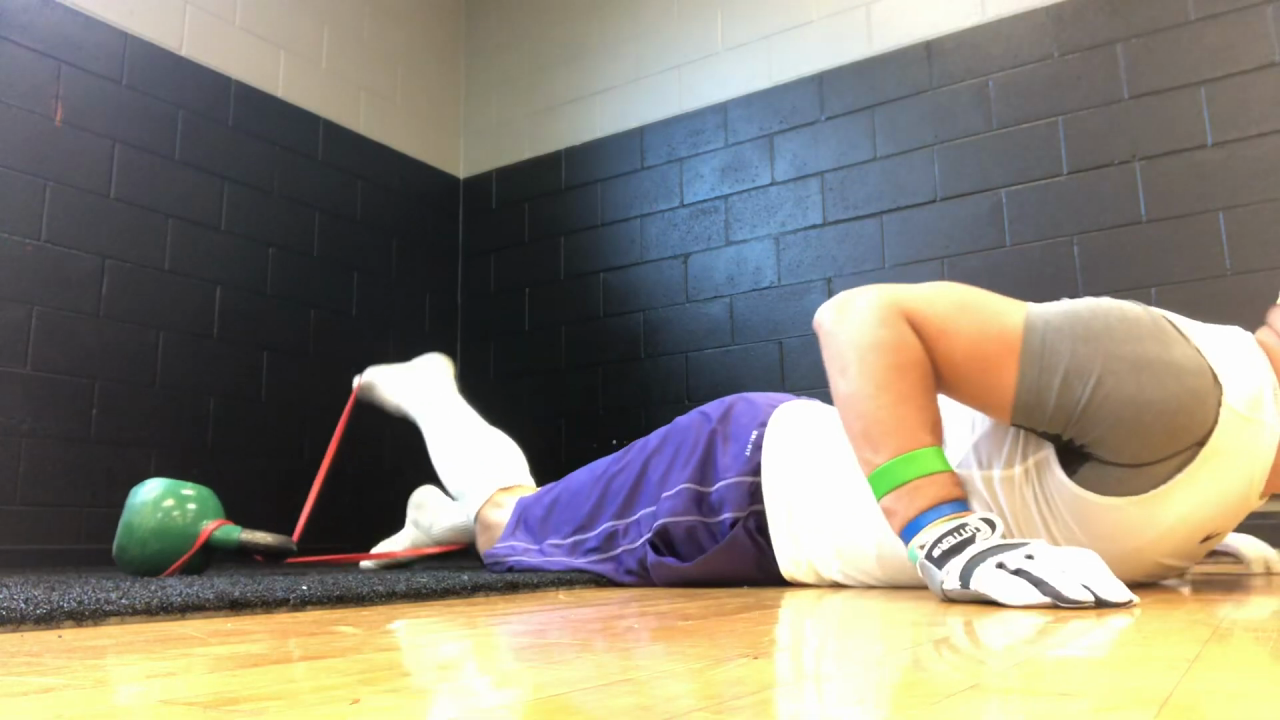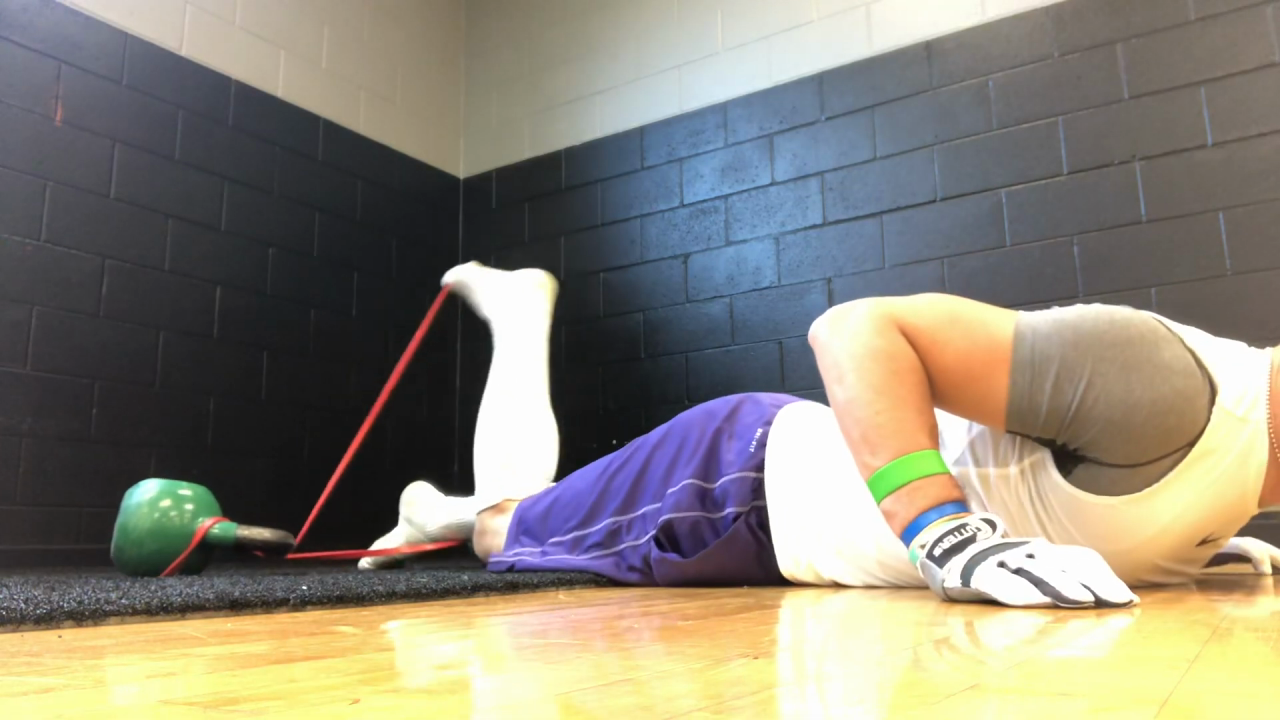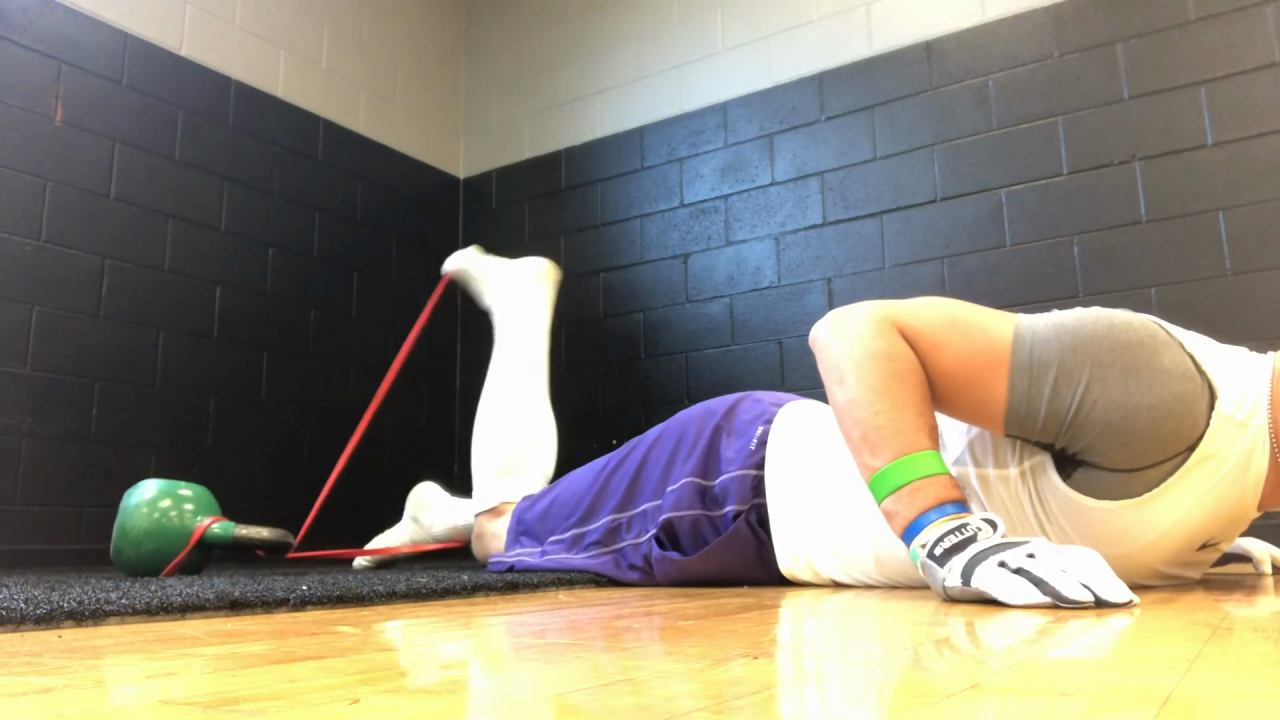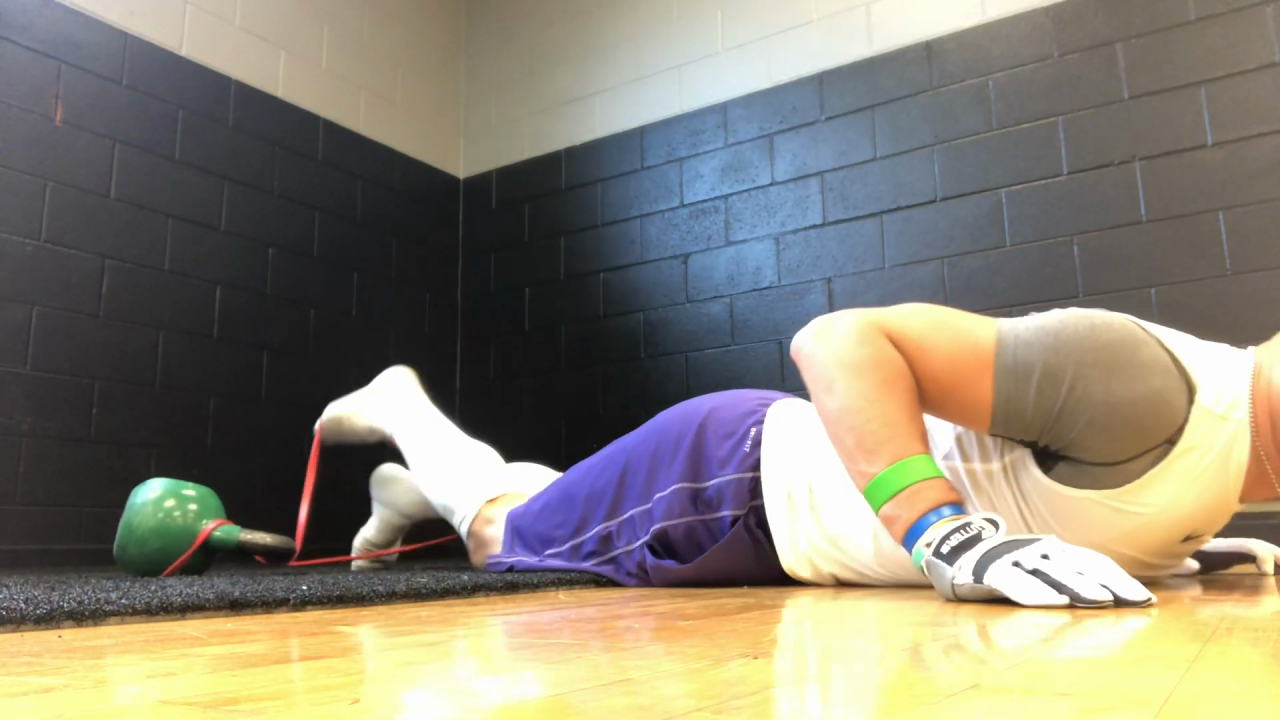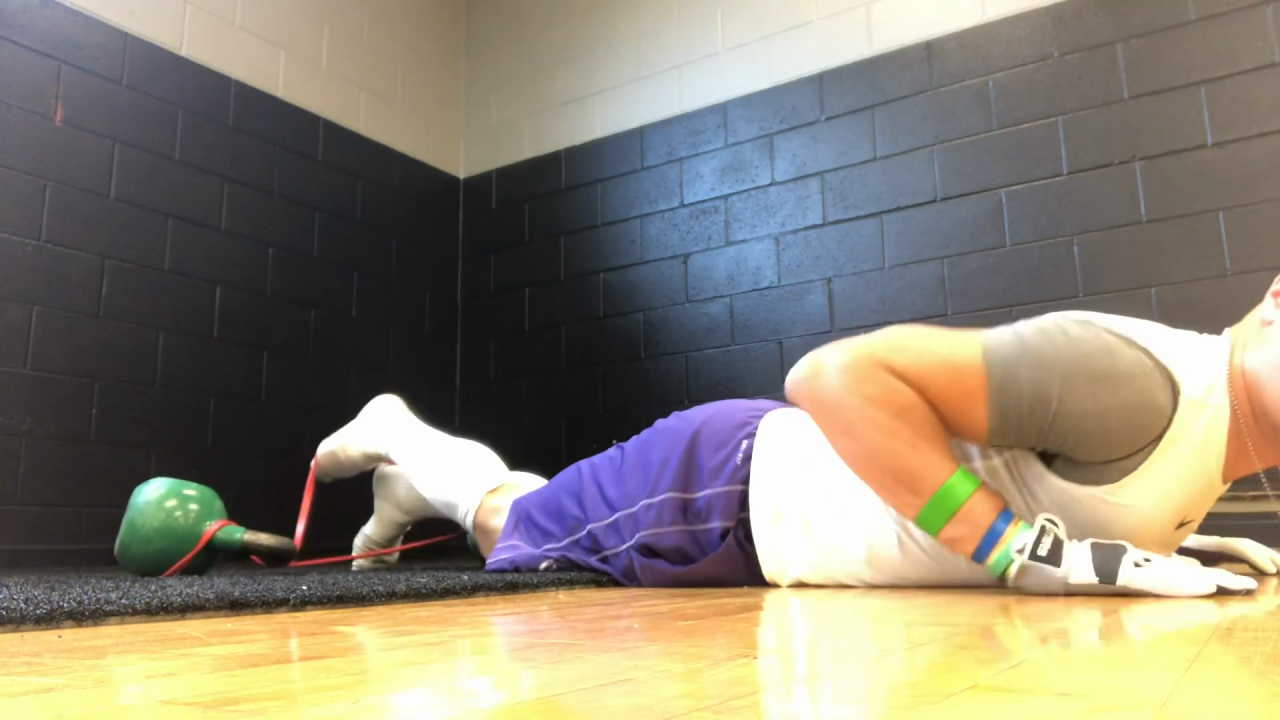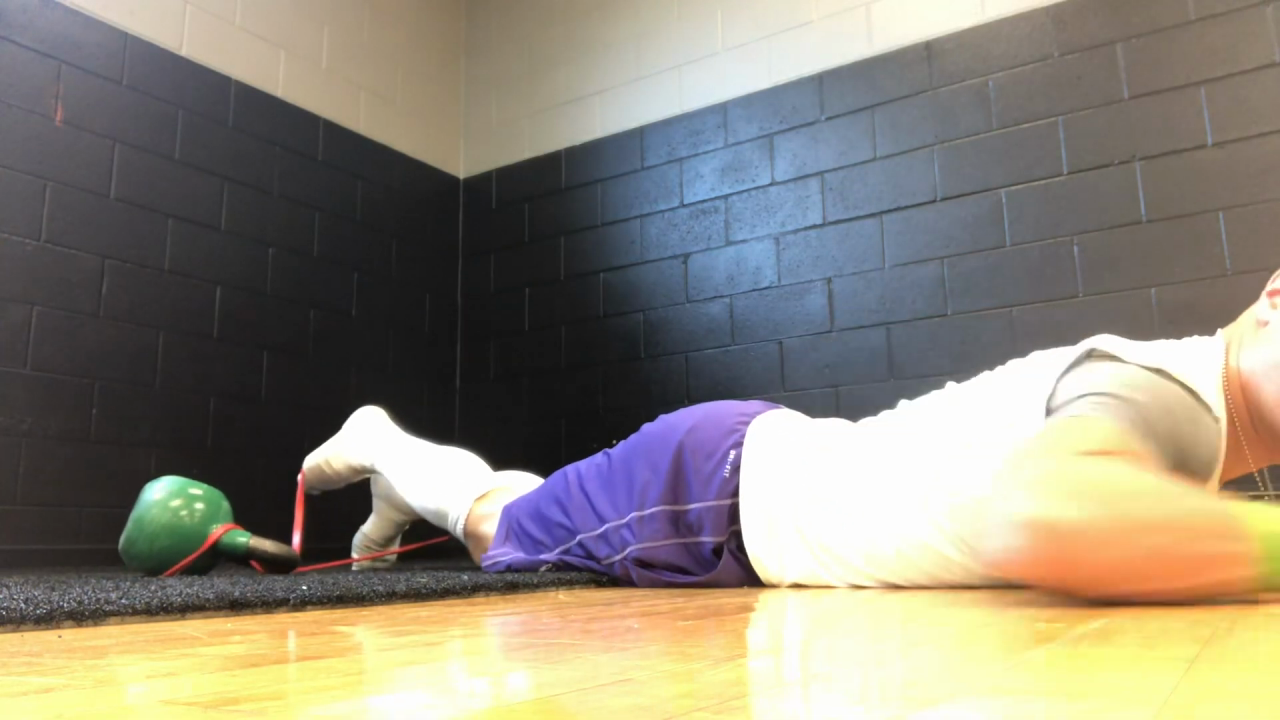
dt=0.5s
person 1, frame 1
right shoulder: (1172, 383)
right elbow: (862, 315)
left wrist: (1174, 537)
right wrist: (952, 539)
left hip: (791, 484)
right hip: (739, 485)
right knee: (507, 523)
left ankle: (439, 514)
right ankle: (429, 388)
person 1, frame 2
right shoulder: (1170, 387)
right elbow: (855, 327)
left wrist: (1186, 537)
right wrist: (949, 538)
left hip: (793, 484)
right hip: (743, 482)
right knee: (507, 529)
left ankle: (435, 510)
right ankle: (523, 305)
person 1, frame 3
right shoulder: (1166, 393)
right elbow: (855, 331)
left wrist: (1192, 543)
right wrist: (953, 538)
left hip: (792, 480)
right hip: (737, 484)
right knee: (505, 537)
left ankle: (441, 511)
right ankle: (522, 294)
person 1, frame 4
right shoulder: (1147, 384)
right elbow: (840, 339)
left wrist: (1164, 543)
right wrist: (952, 539)
left hip: (774, 477)
right hip: (730, 481)
right knee: (503, 537)
left ankle: (415, 486)
right ankle: (400, 408)
person 1, frame 5
right shoulder: (1133, 381)
right elbow: (832, 375)
left wrist: (1158, 539)
right wrist: (1022, 548)
left hip: (772, 481)
right hip: (720, 495)
right knee: (513, 532)
left ankle: (415, 488)
right ankle: (398, 435)
person 1, frame 6
left shoulder: (1196, 396)
right shoulder: (1161, 395)
right elbow: (1033, 525)
left hip: (771, 469)
right hip: (711, 494)
left knee: (526, 513)
right knee: (502, 529)
left ankle: (403, 486)
right ankle: (381, 444)
